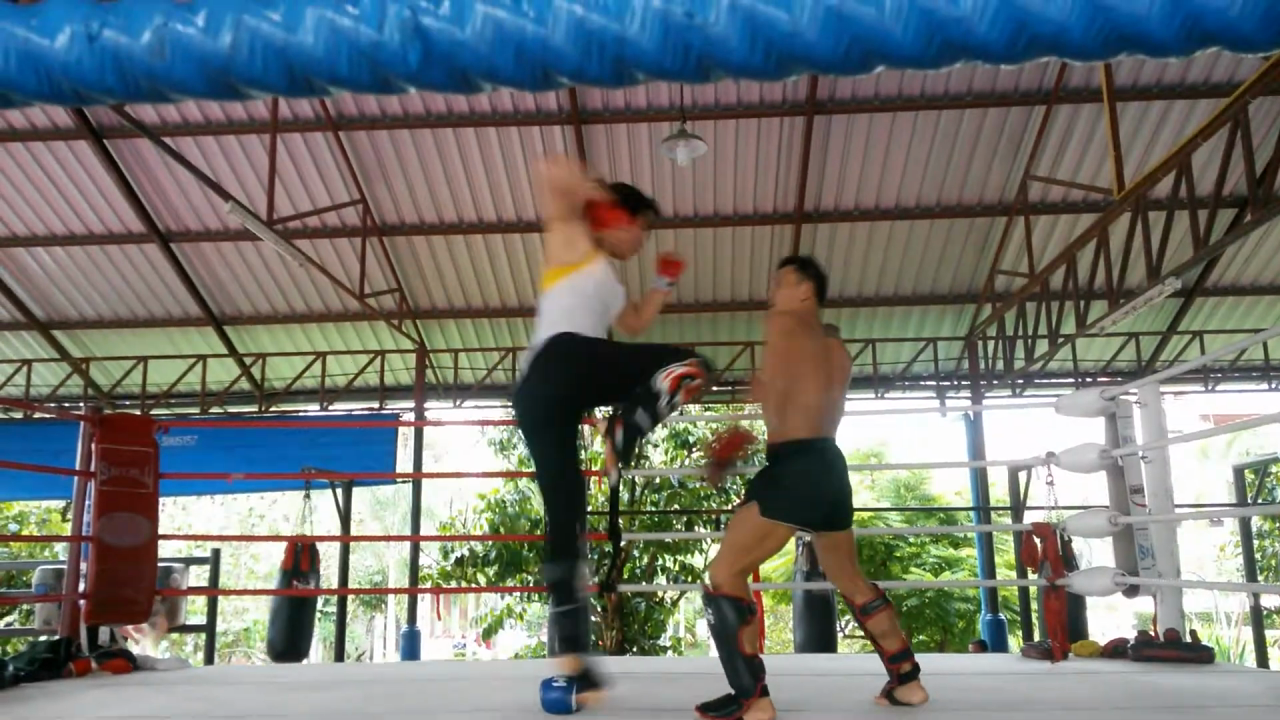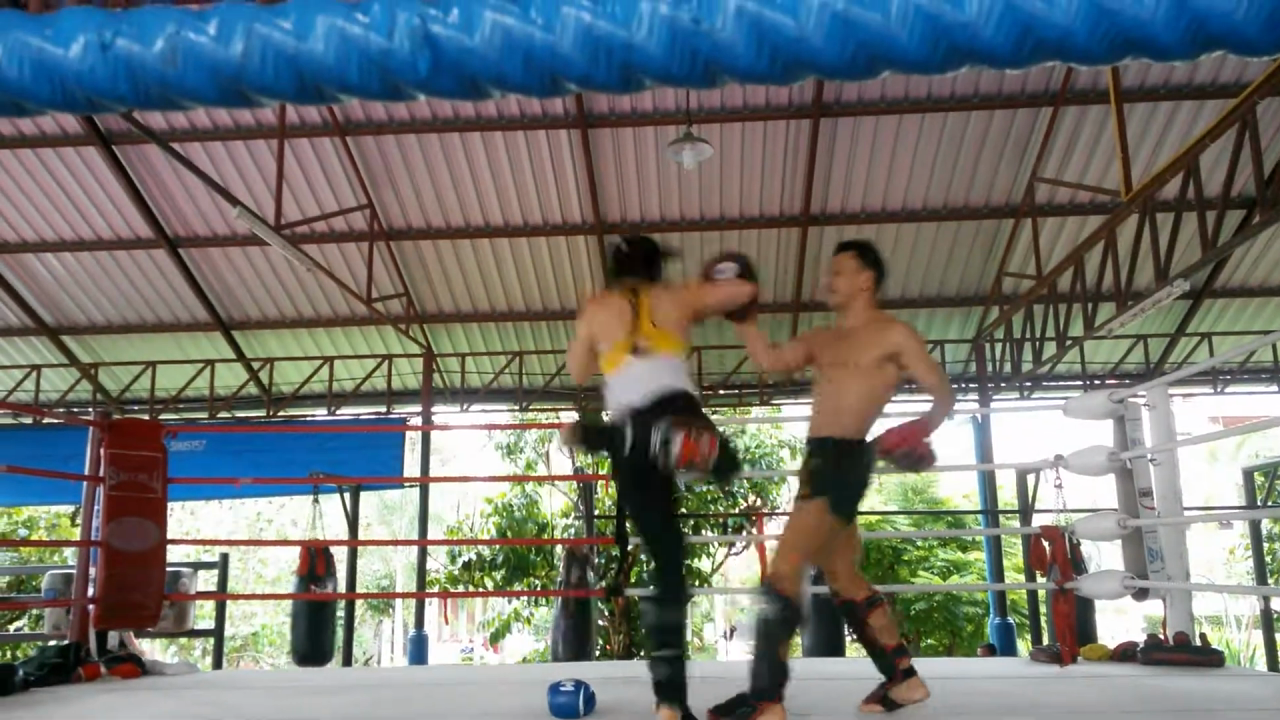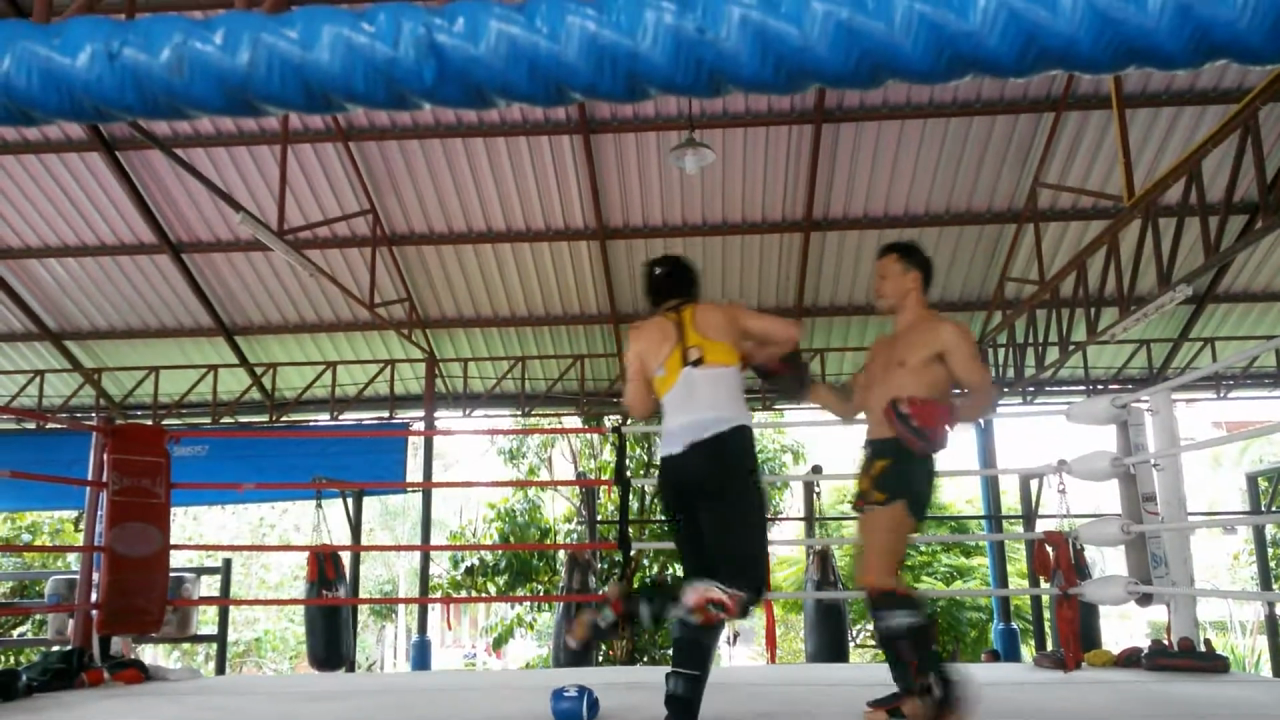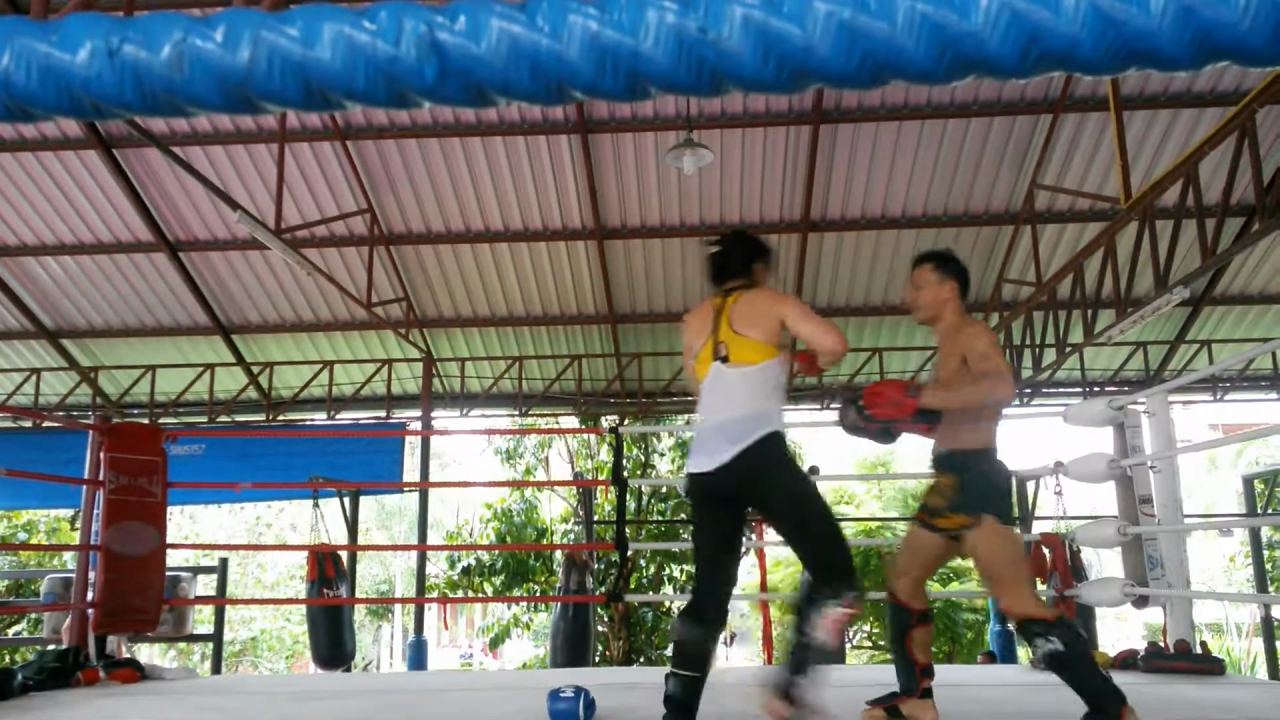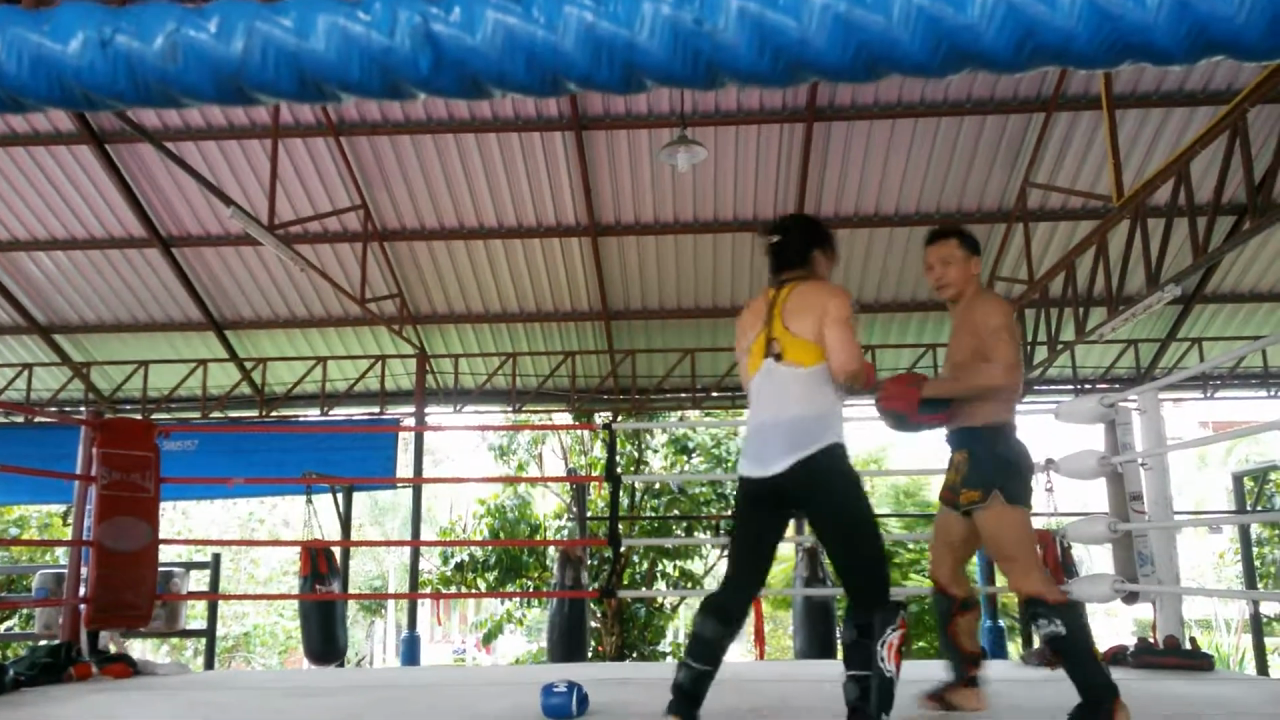
dt=0.2s
person 1, frame 1
left shoulder: (603, 269)
right shoulder: (572, 232)
left elbow: (633, 323)
right elbow: (552, 172)
left wrist: (662, 283)
right wrist: (602, 201)
left hip: (537, 390)
right hip: (566, 359)
left knee: (564, 525)
right knee: (689, 366)
left ankle: (572, 650)
right ankle: (622, 436)
person 1, frame 2
left shoulder: (595, 312)
right shoulder: (675, 296)
left elbow: (579, 375)
right elbow: (745, 292)
right wrist: (696, 302)
left hip: (633, 439)
right hip: (670, 409)
left knee: (668, 567)
right ankle: (616, 436)
person 1, frame 3
left shoulder: (641, 336)
right shoulder: (721, 314)
left elbow: (637, 409)
right elbow: (790, 334)
right wrist: (757, 356)
left hip: (675, 462)
right hip: (724, 448)
left knee: (704, 591)
right knee: (741, 582)
right ankle: (619, 608)
person 1, frame 4
left shoulder: (694, 319)
right shoulder: (773, 303)
right elbow: (832, 344)
right wrist: (810, 361)
left hip: (705, 467)
right hip: (758, 454)
left knee: (710, 589)
right knee: (837, 573)
person 1, frame 5
left shoulder: (750, 314)
right shoulder: (827, 296)
right elbow: (845, 363)
right wrist: (865, 376)
left hip: (757, 468)
right hip: (816, 461)
left knee: (736, 588)
right knee: (871, 591)
person 2, frame 1
left shoulder: (786, 325)
right shoulder: (834, 348)
left elbow: (773, 380)
left hip: (792, 469)
right hip: (828, 467)
left knee: (724, 574)
right knee: (849, 578)
right ankle: (906, 679)
person 2, frame 2
left shoulder: (894, 333)
right shoulder: (828, 338)
left elbow: (943, 393)
right elbow: (771, 363)
left wrist: (919, 428)
right wrist: (740, 317)
left hip: (840, 464)
right hip: (830, 465)
left knee: (785, 570)
right knee: (843, 577)
right ankle: (902, 677)
person 2, frame 3
left shoulder: (944, 332)
right shoulder: (883, 348)
left elbow: (985, 393)
right elbow: (847, 407)
left wrist: (945, 412)
right wrist: (803, 382)
left hip: (902, 465)
right hip: (879, 466)
left knee: (874, 578)
right knee: (882, 583)
person 2, frame 4
left shoulder: (972, 335)
right shoulder: (948, 348)
left elbow: (998, 389)
left wrist: (915, 396)
right wrist: (895, 411)
left hip: (976, 480)
right hip: (951, 483)
left knee: (1017, 600)
right knee: (902, 583)
person 2, frame 5
left shoulder: (990, 309)
right shoulder: (967, 321)
left elbow: (1002, 372)
left wrist: (923, 389)
right wrist: (928, 402)
left hip: (990, 456)
right hip: (971, 459)
left knee: (1028, 579)
right knee: (946, 570)
